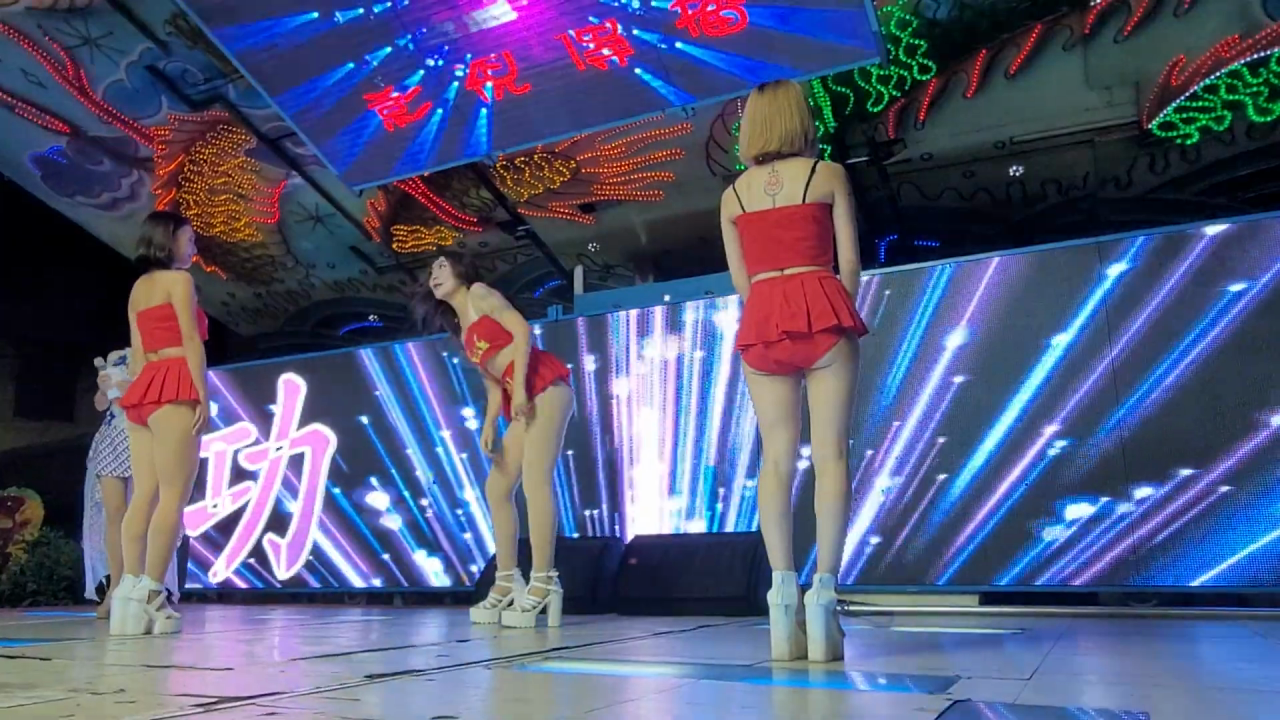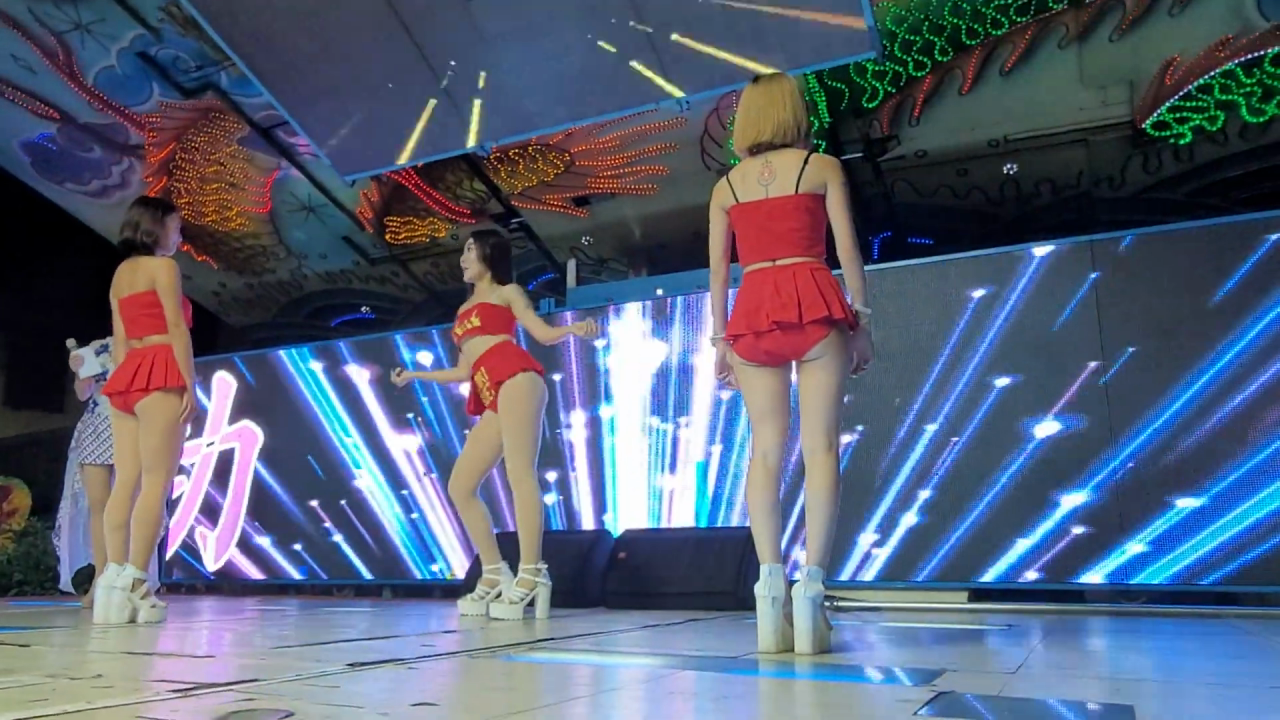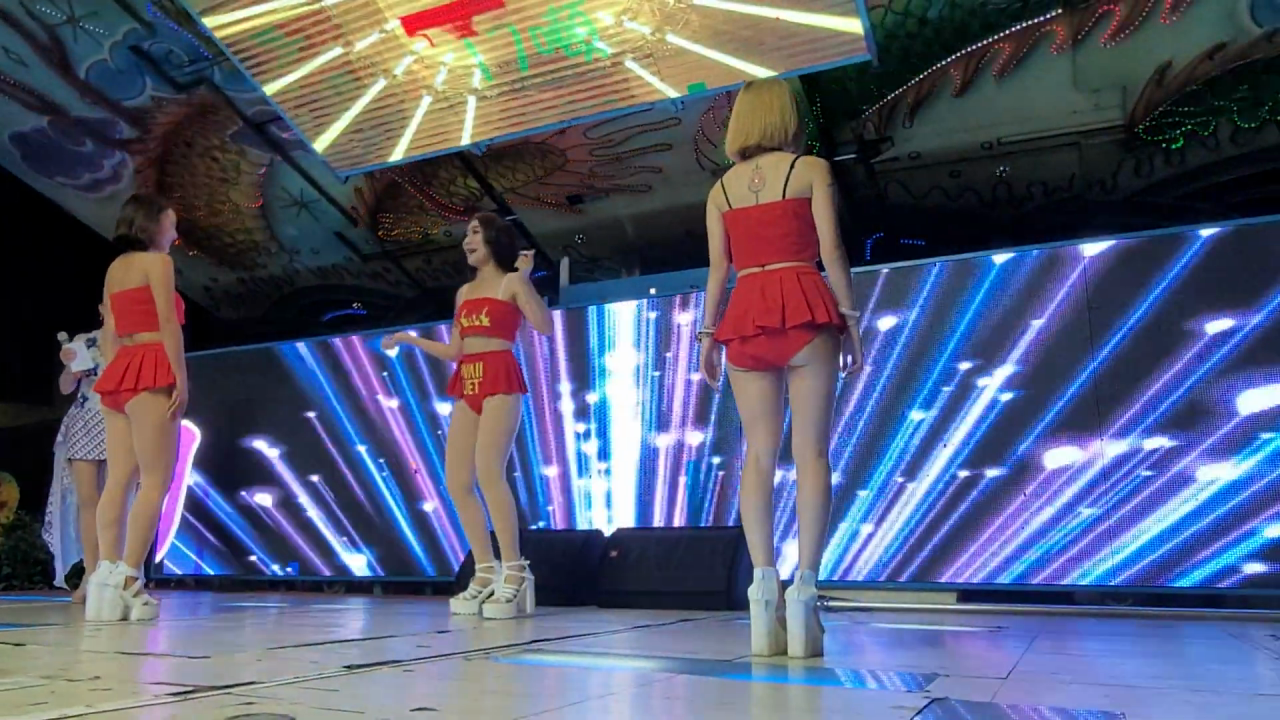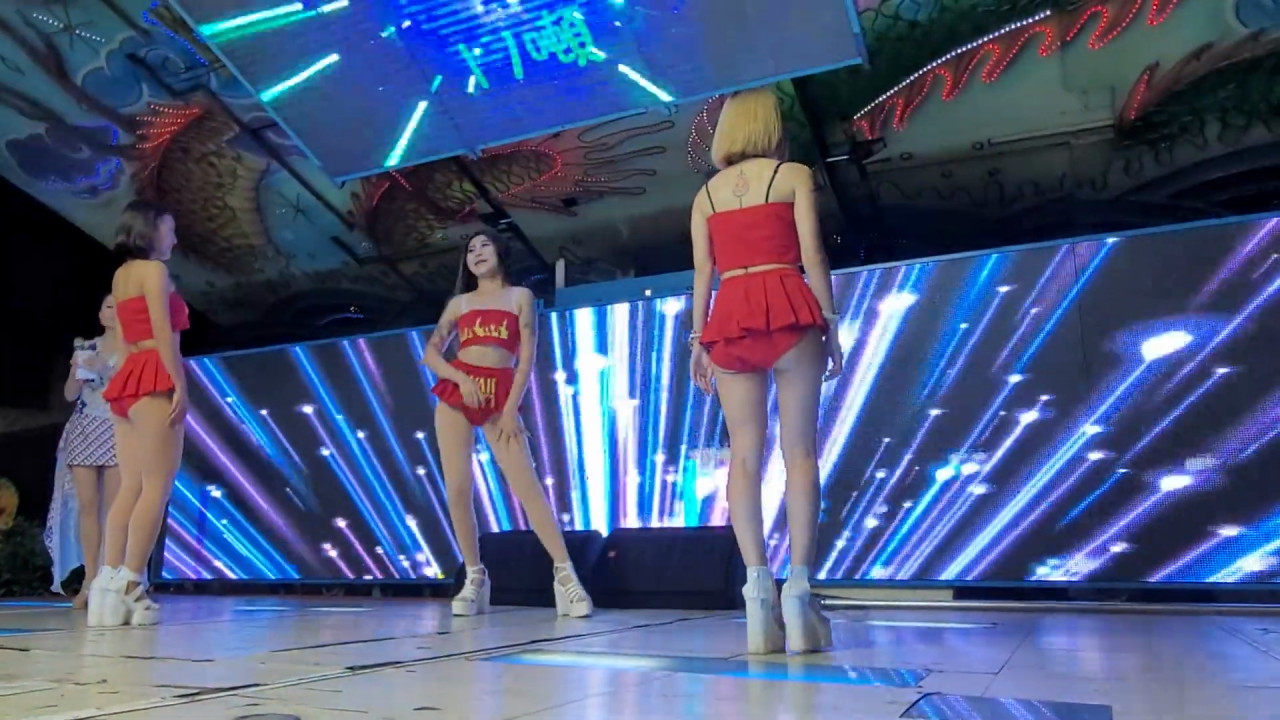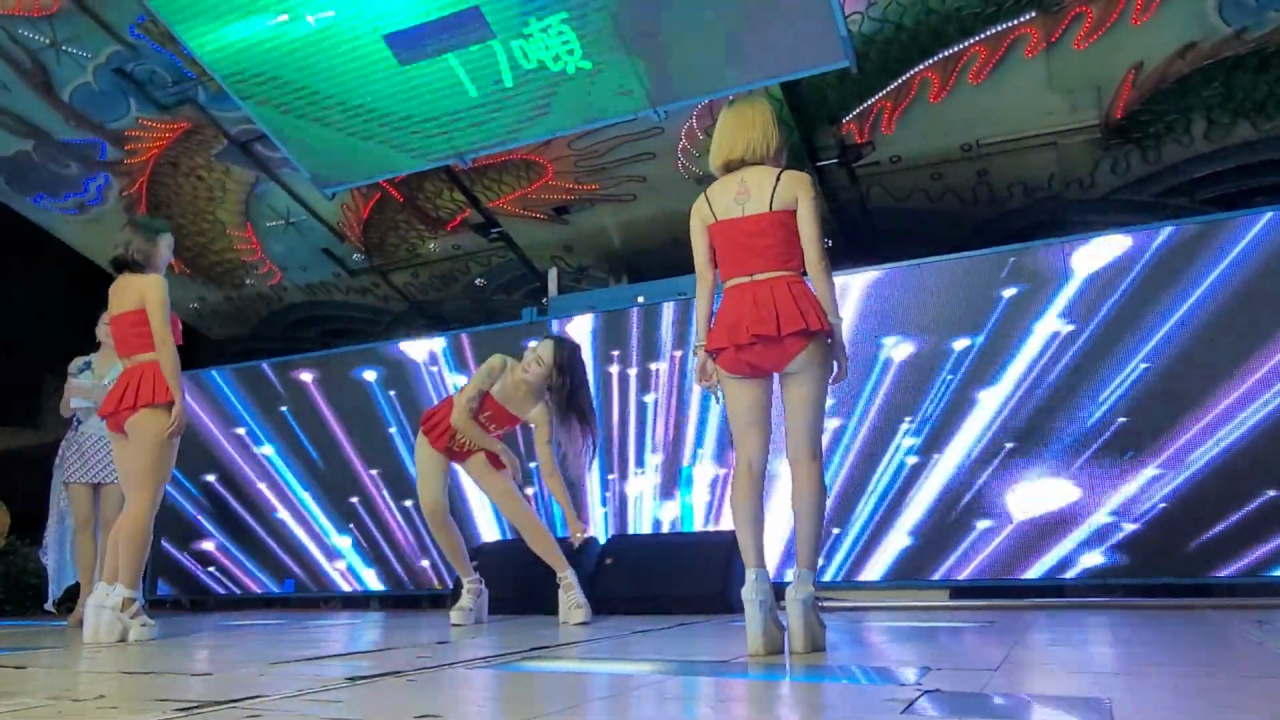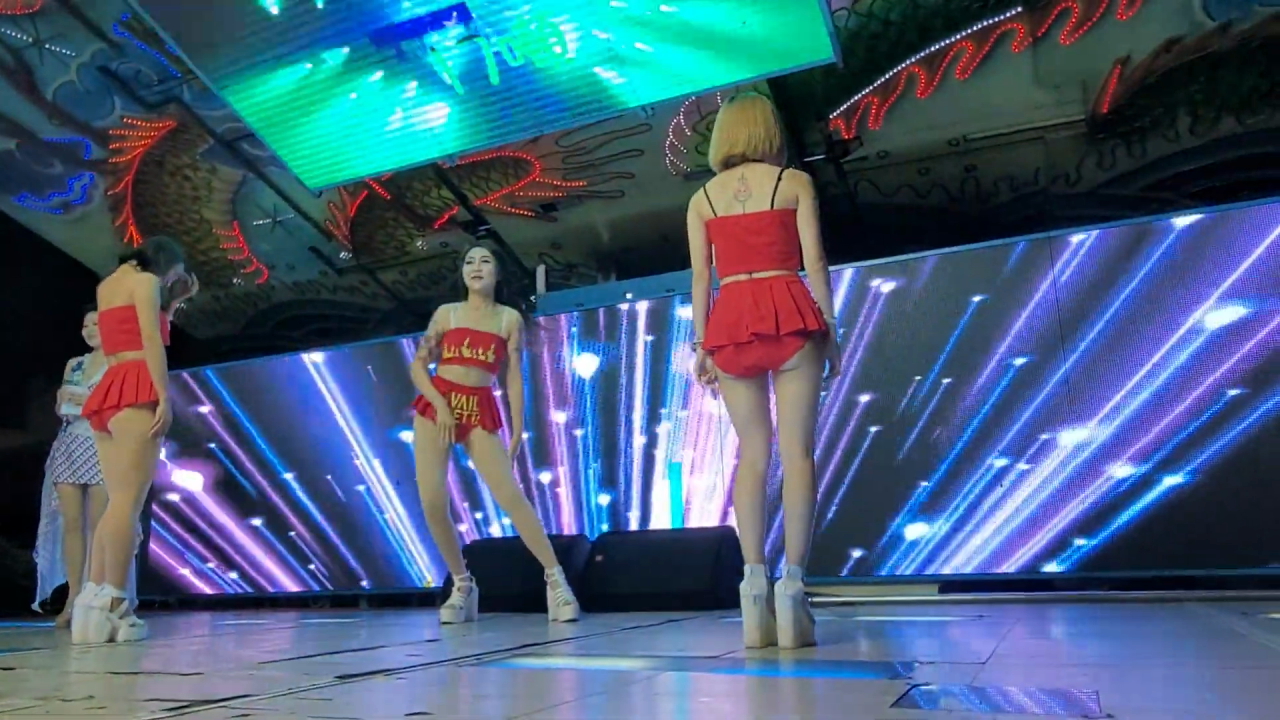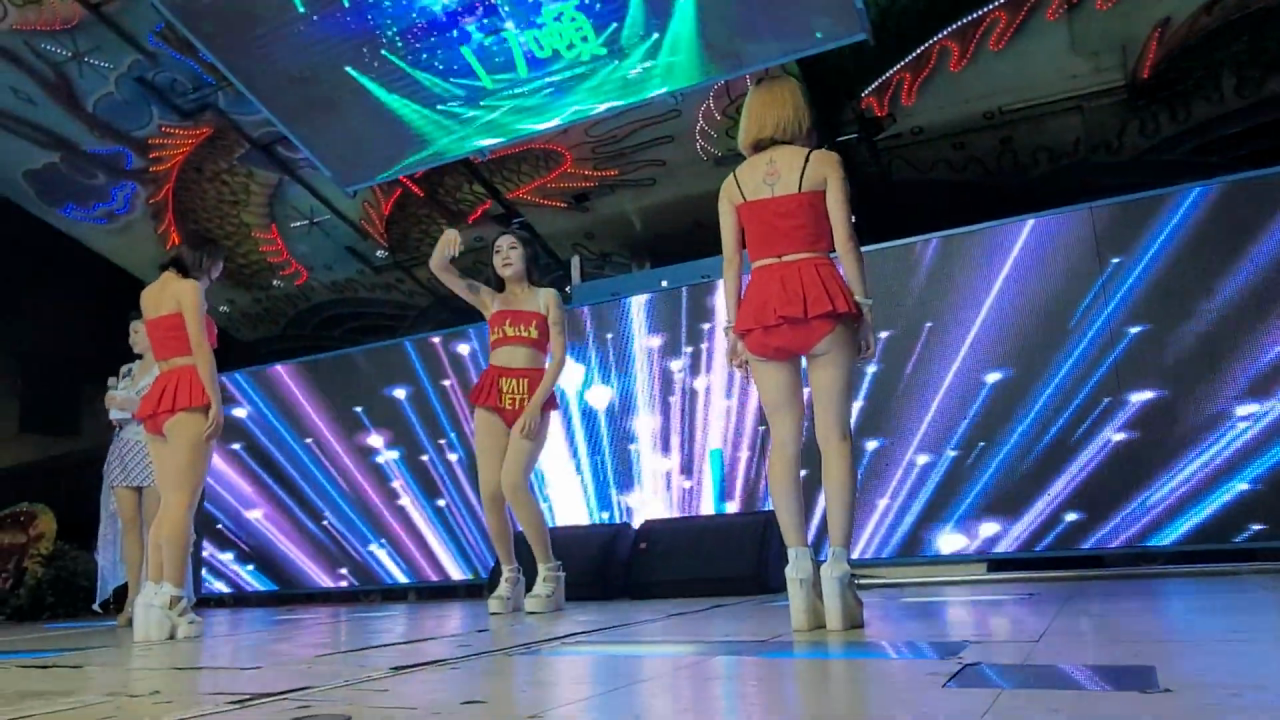
dt=0.7s
person 1, frame 1
left shoulder: (732, 194)
right shoulder: (828, 175)
left elbow: (741, 278)
right elbow: (849, 260)
left hip: (762, 322)
right hip: (821, 313)
left knee: (777, 458)
right knee: (830, 453)
left ankle: (783, 594)
right ankle: (823, 592)
person 1, frame 2
left shoulder: (725, 185)
right shoulder: (822, 166)
left elbow: (717, 268)
right elbow: (848, 250)
left wrist: (721, 337)
right wrist: (861, 320)
left hip: (752, 312)
right hip: (812, 305)
left knee: (765, 450)
right knee: (819, 447)
left ankle: (770, 586)
right ankle: (811, 584)
person 1, frame 3
left shoulder: (721, 187)
right shoulder: (812, 169)
left elbow: (718, 267)
right elbow: (831, 251)
left wrist: (706, 334)
right wrist: (850, 320)
left hip: (746, 317)
right hip: (803, 311)
left knee: (758, 455)
right knee: (810, 453)
left ankle: (764, 590)
right ankle: (804, 589)
person 1, frame 4
left shoulder: (706, 193)
right shoulder: (795, 175)
left elbow: (703, 272)
right elbow: (812, 256)
left wrist: (698, 339)
right wrist: (831, 325)
left hip: (729, 319)
right hip: (786, 312)
left knee: (745, 456)
right knee: (799, 452)
left ankle: (759, 589)
right ankle: (798, 583)
person 1, frame 5
left shoulder: (704, 202)
right shoulder: (795, 183)
left elbow: (704, 280)
right elbow: (816, 262)
left wrist: (703, 345)
right wrist: (835, 329)
left hip: (735, 327)
right hip: (793, 318)
left knee: (749, 459)
right knee: (804, 456)
left ankle: (756, 589)
right ankle: (802, 590)
person 1, frame 6
left shoulder: (703, 197)
right shoulder: (796, 182)
left elbow: (700, 276)
right elbow: (815, 261)
left wrist: (701, 343)
right wrist: (830, 327)
left hip: (730, 323)
right hip: (788, 315)
left knee: (752, 455)
right knee: (797, 452)
left ankle: (755, 584)
right ankle: (790, 583)
person 1, frame 7
left shoulder: (733, 182)
right shoulder: (824, 162)
left elbow: (731, 261)
right elbow: (845, 242)
left wrist: (733, 328)
right wrist: (863, 308)
left hip: (762, 307)
right hip: (819, 297)
left knee: (784, 438)
right knee: (834, 434)
left ankle: (799, 568)
right ankle: (837, 566)
person 2, frame 1
left shoulder: (138, 287)
right shoulder: (178, 278)
left elbow: (137, 350)
right elbow: (191, 339)
left wrist: (141, 391)
right wrist: (202, 394)
left hip: (143, 392)
right hip: (173, 389)
left knee: (144, 495)
right knee: (173, 494)
left ankle: (131, 591)
right ankle: (149, 594)
person 2, frame 2
left shoulder: (121, 272)
right shoulder: (163, 266)
left elbow: (119, 337)
right elbow: (177, 327)
left wrist: (126, 379)
right wrist: (190, 383)
left hip: (126, 378)
right hip: (160, 375)
left knee: (126, 482)
right knee: (156, 482)
left ankle: (116, 578)
right ankle: (134, 584)
person 2, frame 3
left shoulder: (115, 268)
right shoulder: (158, 261)
left elbow: (110, 331)
right elbow: (168, 324)
left wrist: (117, 373)
right wrist: (181, 378)
left hip: (118, 376)
right hip: (150, 373)
left knee: (119, 480)
right knee: (156, 480)
left ankle: (108, 577)
right ankle: (126, 581)
person 2, frame 4
left shoulder: (122, 274)
right shoulder: (153, 269)
left elbow: (126, 335)
right elbow: (162, 330)
right wrist: (179, 385)
left hip: (128, 381)
right hip: (154, 379)
left knee: (132, 487)
right knee: (157, 486)
left ankle: (110, 583)
right ankle: (128, 587)
person 2, frame 5
left shoulder: (117, 287)
right shoulder: (153, 282)
right elbow: (164, 343)
right wrist: (179, 396)
left hip: (123, 395)
right hip: (150, 393)
left knee: (135, 503)
right knee: (144, 501)
left ankle: (105, 600)
right ankle: (123, 604)
person 2, frame 6
left shoulder: (108, 284)
right shoulder: (145, 280)
right elbow: (152, 341)
left wrist: (173, 300)
right wrist: (164, 396)
left hip: (107, 394)
right hip: (136, 392)
left knee: (117, 503)
right knee: (128, 502)
left ankle: (93, 600)
right ankle: (112, 605)
person 2, frame 7
left shoulder: (150, 292)
right shoulder: (188, 287)
right elbow: (200, 345)
right wrist: (215, 400)
left hip: (159, 399)
right hip: (186, 397)
left knee: (169, 504)
right knee: (182, 503)
left ankle: (153, 599)
right ankle: (171, 602)
person 3, frame 1
left shoulder: (481, 294)
right shoulder: (464, 332)
left elbow: (523, 331)
left wrist: (521, 386)
right wrist: (489, 426)
left hip: (544, 386)
right hip: (522, 402)
left knee: (535, 483)
right knee: (495, 488)
left ankle: (543, 583)
right ankle: (508, 583)
person 3, frame 2
left shoulder: (508, 293)
right shoulder: (465, 308)
left elbow: (543, 334)
left wrist: (571, 329)
right wrist: (418, 375)
left hip: (516, 378)
right hip: (489, 399)
left knee: (520, 472)
right knee: (460, 487)
left ankle: (531, 575)
right ankle: (495, 575)
person 3, frame 3
left shoulder: (511, 282)
right shoulder: (464, 292)
left elbow: (543, 325)
left wrist: (527, 280)
right wrist: (410, 339)
left hip: (501, 382)
right hip: (465, 385)
left knee: (488, 473)
right knee: (456, 481)
left ankle: (515, 572)
right ankle: (487, 572)
person 3, frame 4
left shoulder: (520, 296)
right shoulder: (458, 303)
left elbow: (526, 357)
right elbow: (429, 355)
left wrist: (512, 410)
right wrist: (461, 380)
left hip: (501, 397)
right hip: (454, 394)
left knee: (526, 485)
right knee: (457, 489)
left ankle: (565, 574)
right ankle: (475, 576)
person 3, frame 5
left shoulder: (541, 410)
right shoulder: (499, 366)
left elbow: (549, 471)
right elbow: (459, 417)
left wrist: (572, 518)
right wrist: (503, 450)
left hip: (478, 445)
right hip: (440, 430)
left knee: (519, 511)
right knee: (433, 508)
left ankle: (568, 582)
right ankle: (471, 587)
person 3, frame 6
left shoulder: (510, 319)
right shoulder: (445, 313)
left elbow: (514, 377)
right elbow: (418, 363)
left wrist: (517, 432)
right wrist: (439, 403)
left hip: (480, 412)
right hip: (435, 409)
left knee: (510, 496)
right knee: (432, 500)
left ankle: (555, 578)
right ankle: (462, 585)
person 3, frame 7
left shoulder: (547, 297)
right shoulder: (487, 298)
left elbow: (559, 353)
right elbow: (439, 268)
left wrist: (537, 402)
right wrist: (445, 240)
left hip: (534, 396)
right hip: (492, 396)
left knee: (513, 483)
right knee: (489, 491)
left ankle: (549, 574)
right ankle: (510, 576)
person 4, frame 1
right shoulder: (114, 358)
right elbow: (100, 405)
right wrist: (103, 388)
right hip: (112, 441)
right knee: (113, 514)
right ankle: (114, 588)
person 4, frame 2
right shoulder: (96, 348)
right elbow: (83, 394)
right wrist: (79, 371)
right hip: (96, 430)
right knee: (96, 503)
right ankle: (100, 577)
person 4, frame 3
right shoulder: (82, 342)
right elbow: (66, 387)
right wrist: (69, 366)
right hip: (83, 426)
right knee: (86, 500)
right ankle: (89, 574)
person 4, frame 4
right shoulder: (84, 347)
right elbow: (70, 394)
left wrist: (105, 370)
right wrist: (76, 371)
left hip: (117, 430)
right hip: (84, 431)
right knee: (86, 505)
right ankle: (90, 579)
person 4, frame 5
right shoulder: (79, 364)
right elbow: (65, 411)
left wrist: (100, 395)
right wrist: (70, 394)
left hip: (114, 447)
right hip: (79, 448)
left knee: (110, 523)
right knee: (81, 522)
right ankle: (85, 597)
person 4, frame 6
right shoulder: (73, 364)
right wrist: (61, 400)
left hip: (101, 447)
right hip: (69, 448)
left knee: (98, 524)
right knee: (70, 522)
right ankle: (73, 598)
person 4, frame 7
right shoulder: (126, 370)
left wrist: (139, 405)
right wrist: (112, 405)
left hip: (153, 449)
right hip: (123, 451)
left knee: (153, 524)
right knee: (128, 523)
right ankle: (133, 597)
